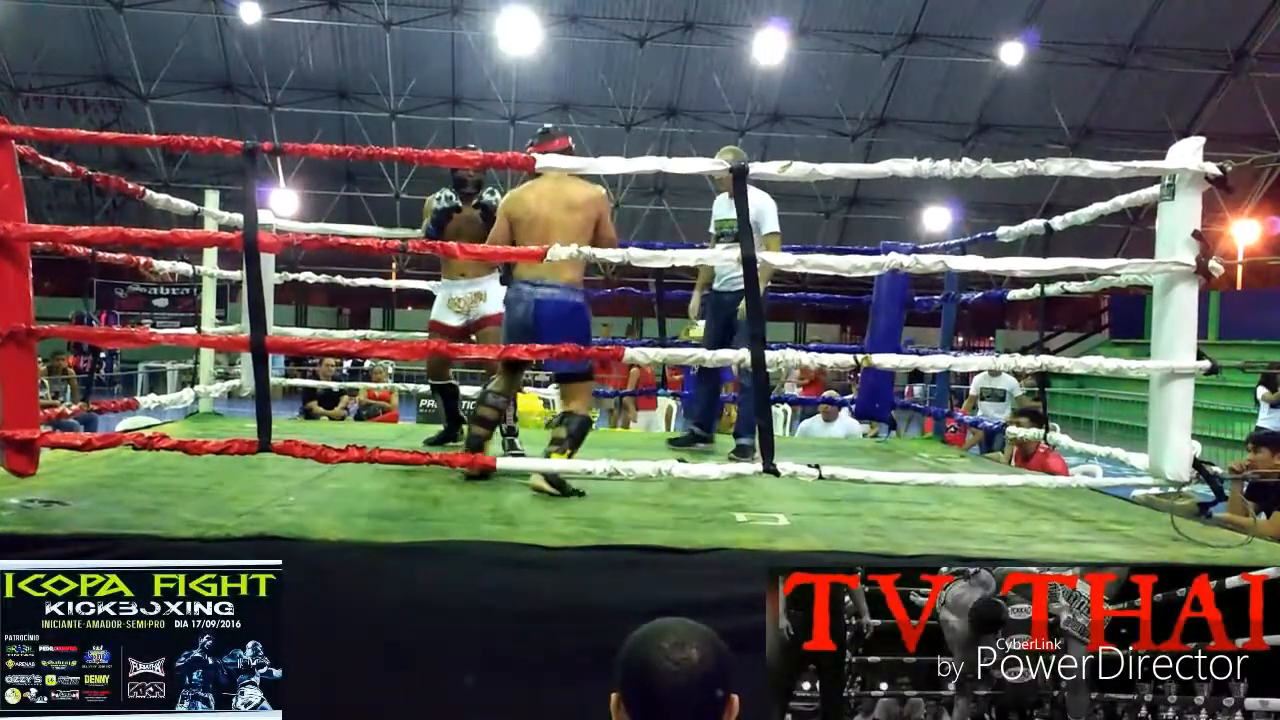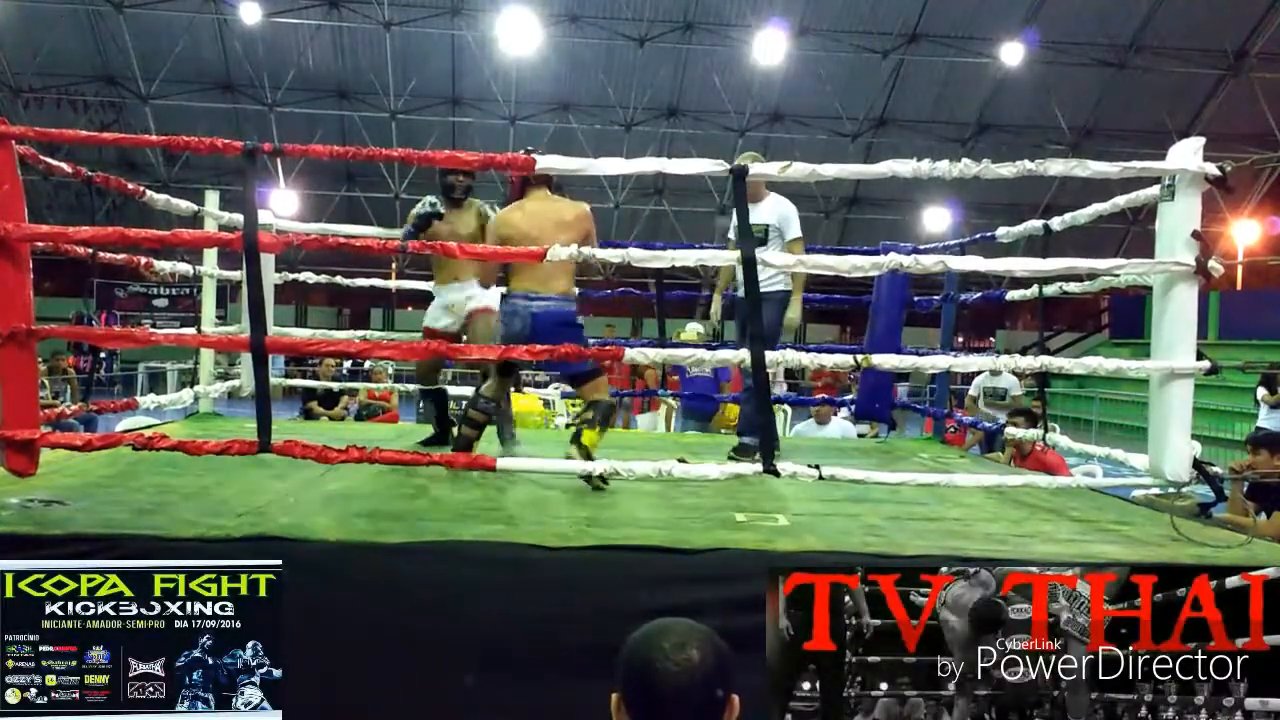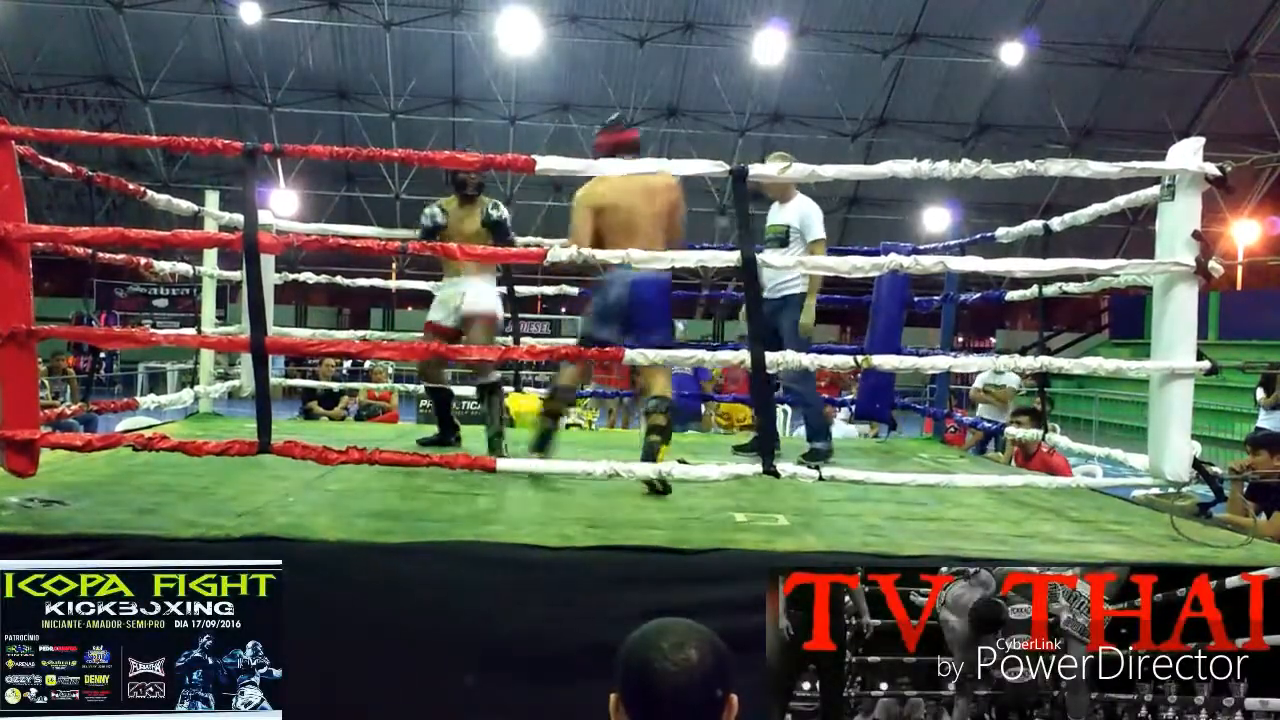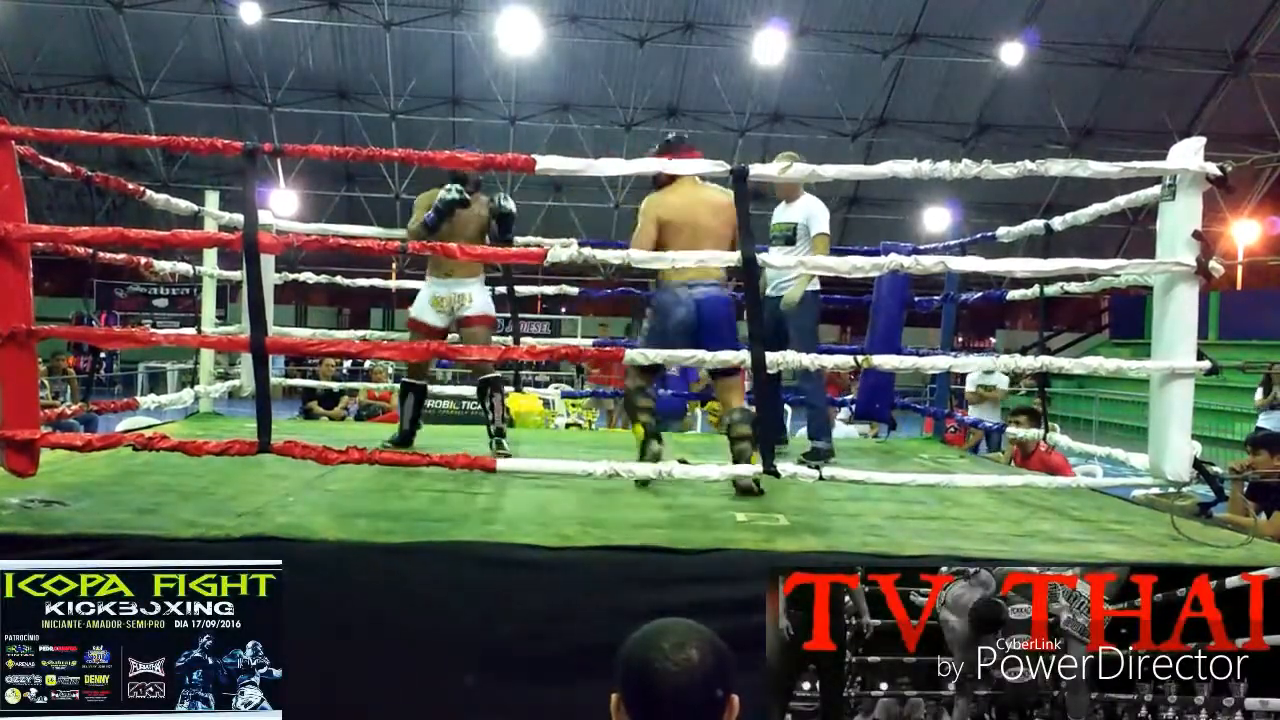
dt=0.4s
person 1, frame 1
left shoulder: (515, 199)
right shoulder: (594, 196)
right elbow: (607, 249)
left hip: (522, 297)
right hip: (564, 302)
left knee: (507, 376)
right knee: (579, 397)
left ankle: (473, 453)
right ankle: (550, 470)
person 1, frame 2
left shoulder: (503, 219)
right shoulder: (580, 213)
left hip: (517, 310)
right hip: (558, 314)
left knee: (499, 380)
right knee: (598, 393)
left ankle: (461, 451)
right ankle: (581, 446)
person 1, frame 3
left shoulder: (590, 191)
right shoulder: (669, 183)
left elbow: (579, 250)
right elbow: (675, 238)
left hip: (614, 283)
right hip: (654, 283)
left knee: (578, 363)
right knee: (657, 376)
left ankle: (541, 445)
right ankle: (652, 464)
person 1, frame 4
left shoulder: (656, 203)
right shoulder: (729, 200)
left elbow: (639, 256)
left hip: (674, 299)
right hip: (717, 300)
left knee: (637, 375)
right knee: (732, 393)
left ankle: (650, 442)
right ankle: (745, 470)
person 2, frame 1
left shoulder: (761, 202)
right shoulder: (719, 202)
left elbow: (773, 252)
right wrist: (697, 292)
left hip: (746, 295)
right hip: (718, 294)
left knee: (746, 369)
right knee: (708, 363)
left ankle: (745, 440)
right ankle: (700, 430)
person 2, frame 2
left shoulder: (782, 208)
left elbow: (798, 257)
left wrist: (796, 303)
right wrist: (717, 296)
left hip: (773, 296)
right hip: (745, 297)
left knee: (755, 370)
right knee: (752, 370)
left ankle: (749, 438)
right ankle: (765, 436)
person 2, frame 3
left shoulder: (807, 209)
right shoulder: (773, 210)
left elbow: (818, 259)
left wrist: (810, 305)
left hip: (794, 299)
right hip: (770, 300)
left knee: (796, 372)
left ankle: (820, 442)
person 2, frame 4
left shoulder: (813, 207)
right shoulder: (778, 210)
left elbow: (821, 252)
left wrist: (800, 285)
left hip: (802, 298)
right hip: (773, 298)
left knee: (807, 369)
left ankle: (821, 442)
right ankle: (775, 432)
person 3, frame 1
left shoulder: (490, 201)
right shoulder: (435, 203)
left wrist: (492, 216)
right wrist: (438, 219)
left hip: (485, 289)
right hip: (450, 292)
right knee: (436, 366)
left ankle: (510, 436)
right ankle: (453, 426)
person 3, frame 2
left shoulder: (479, 210)
right shoulder: (426, 210)
right wrist: (419, 223)
left hip: (478, 291)
right hip: (444, 299)
right knee: (426, 371)
left ankle: (505, 428)
right ankle: (443, 431)
person 3, frame 3
left shoulder: (490, 208)
right shoulder: (440, 208)
left wrist: (502, 229)
right wrist: (427, 231)
left hip: (480, 290)
right hip: (448, 291)
left knee: (480, 361)
right knee: (428, 367)
left ankle: (496, 438)
right ankle: (448, 431)
person 3, frame 4
left shoulder: (486, 206)
right shoulder: (429, 199)
left elbow: (502, 250)
right elbow: (413, 239)
left wrist: (506, 221)
right wrist: (438, 212)
left hip: (471, 290)
right hip: (435, 289)
left knee: (483, 363)
right knee: (415, 365)
left ankle: (498, 436)
right ankle: (406, 431)
